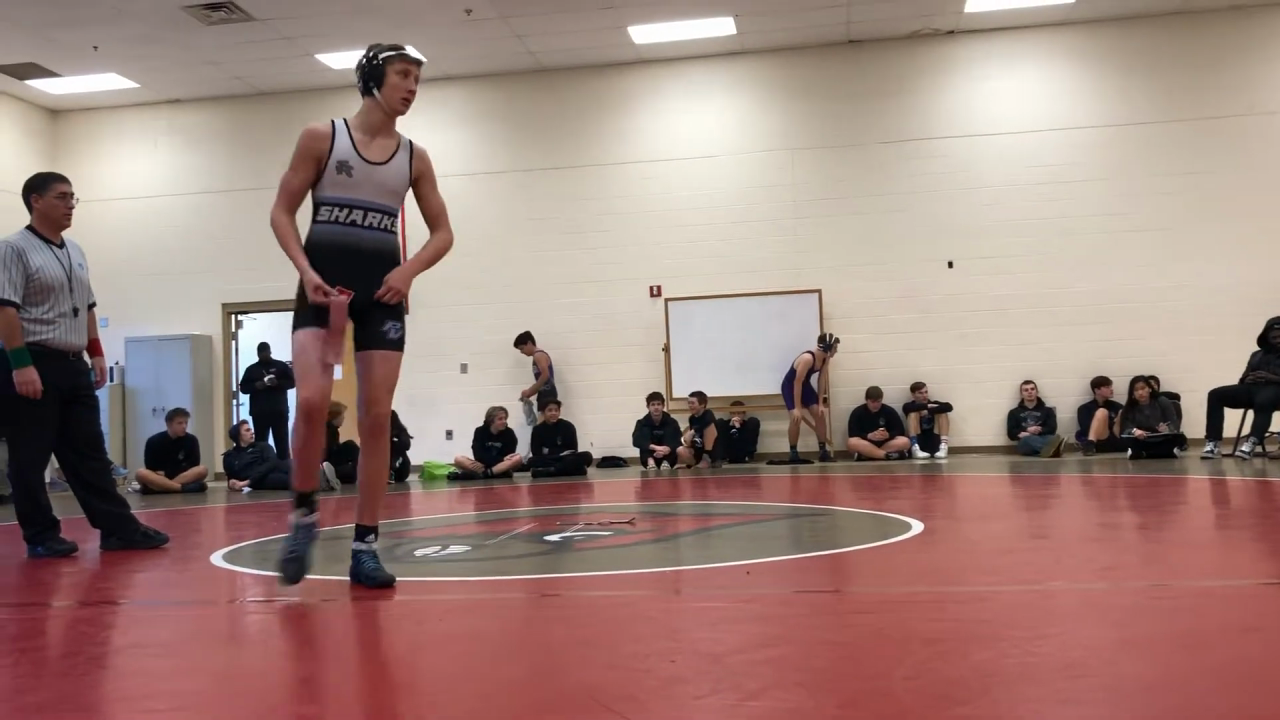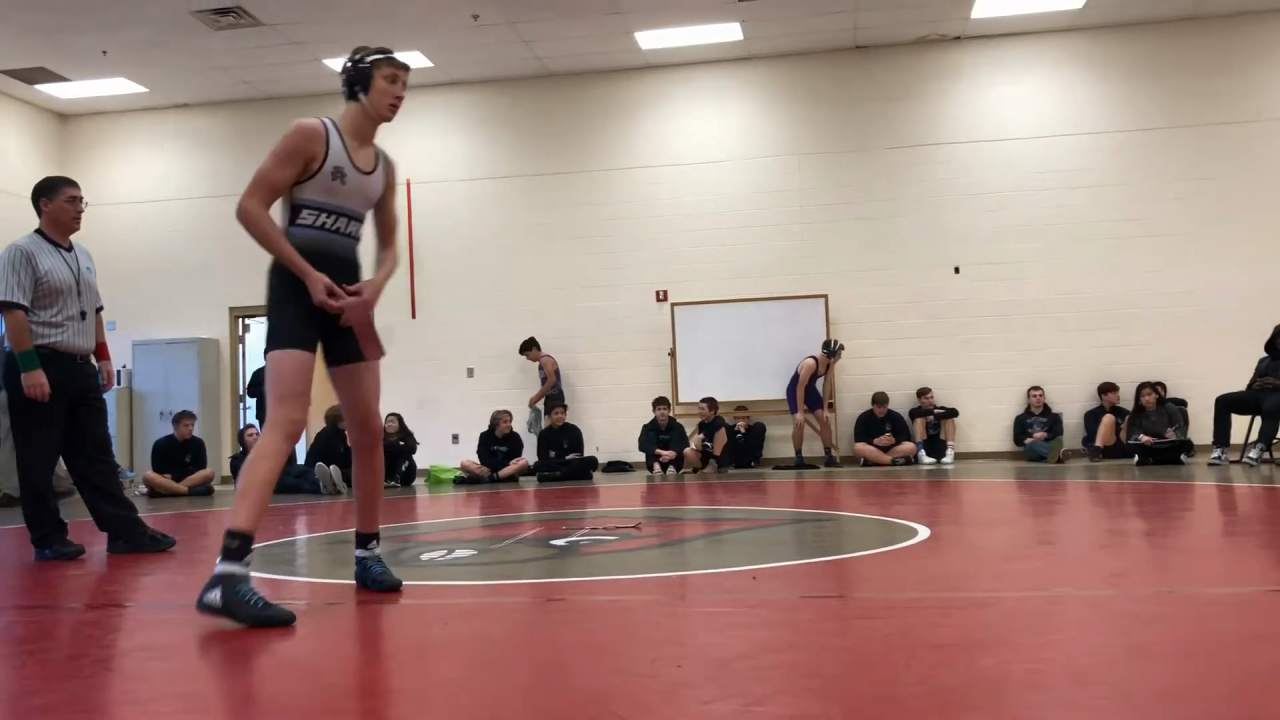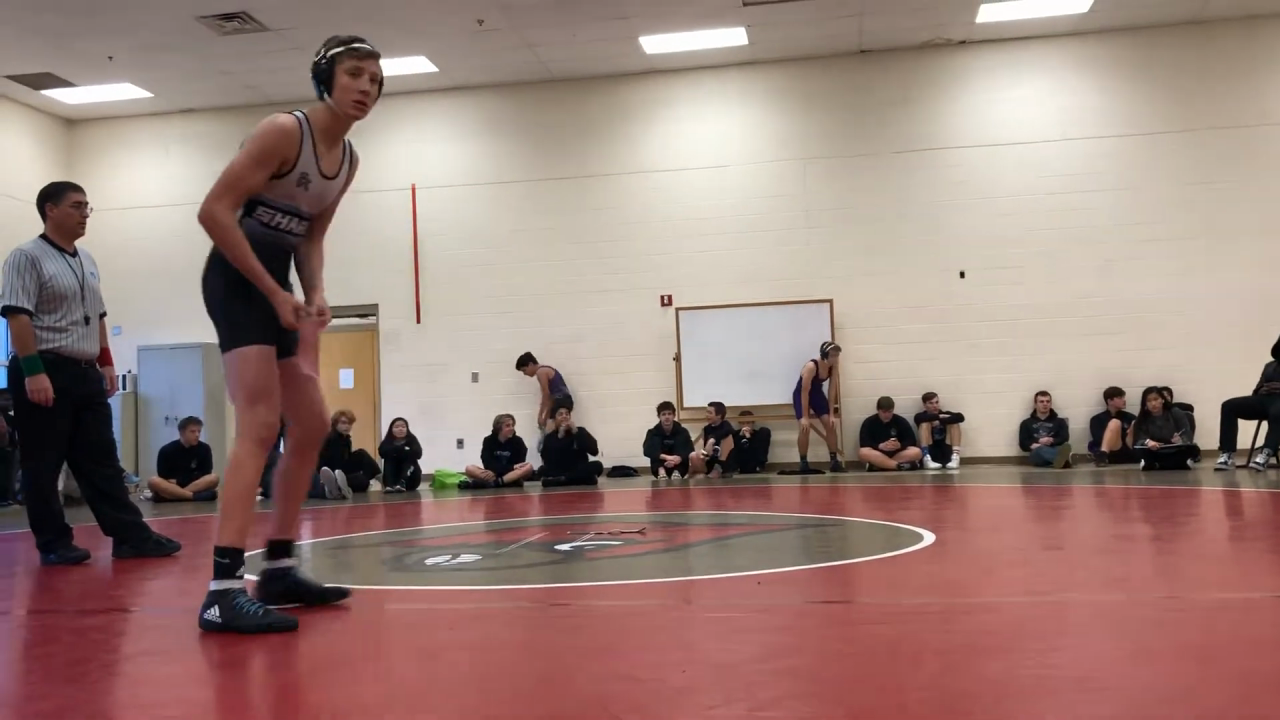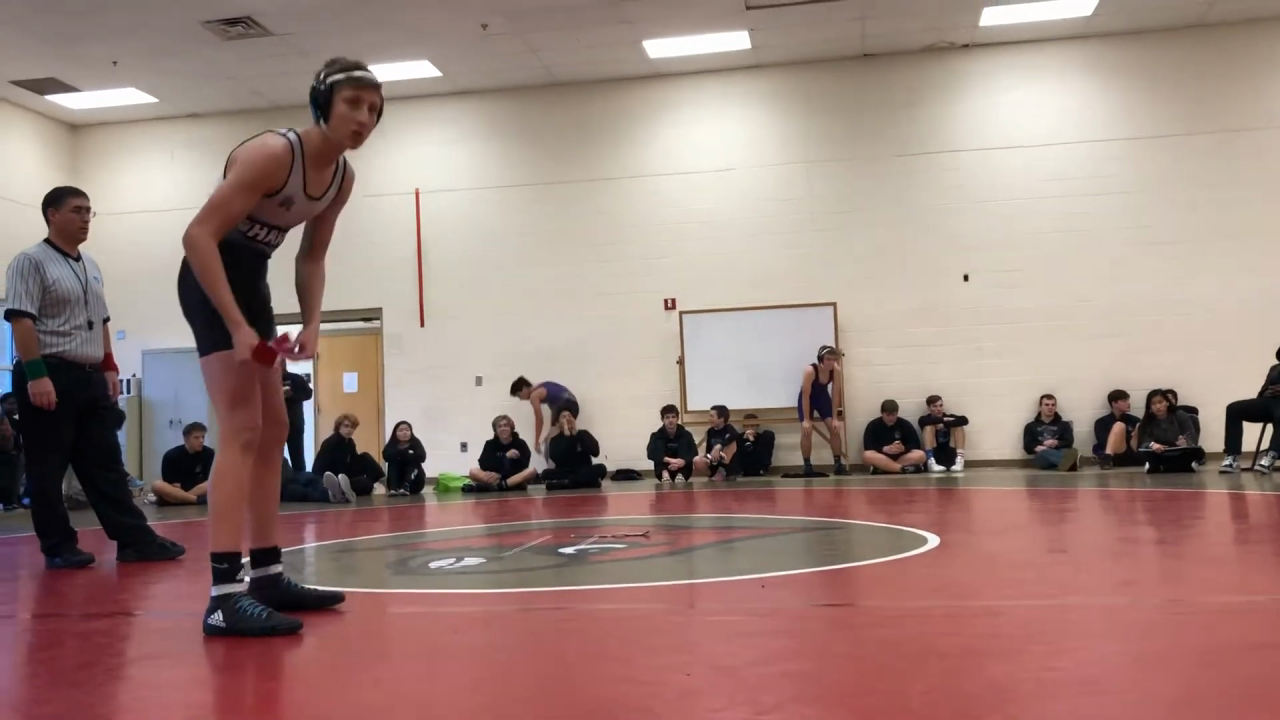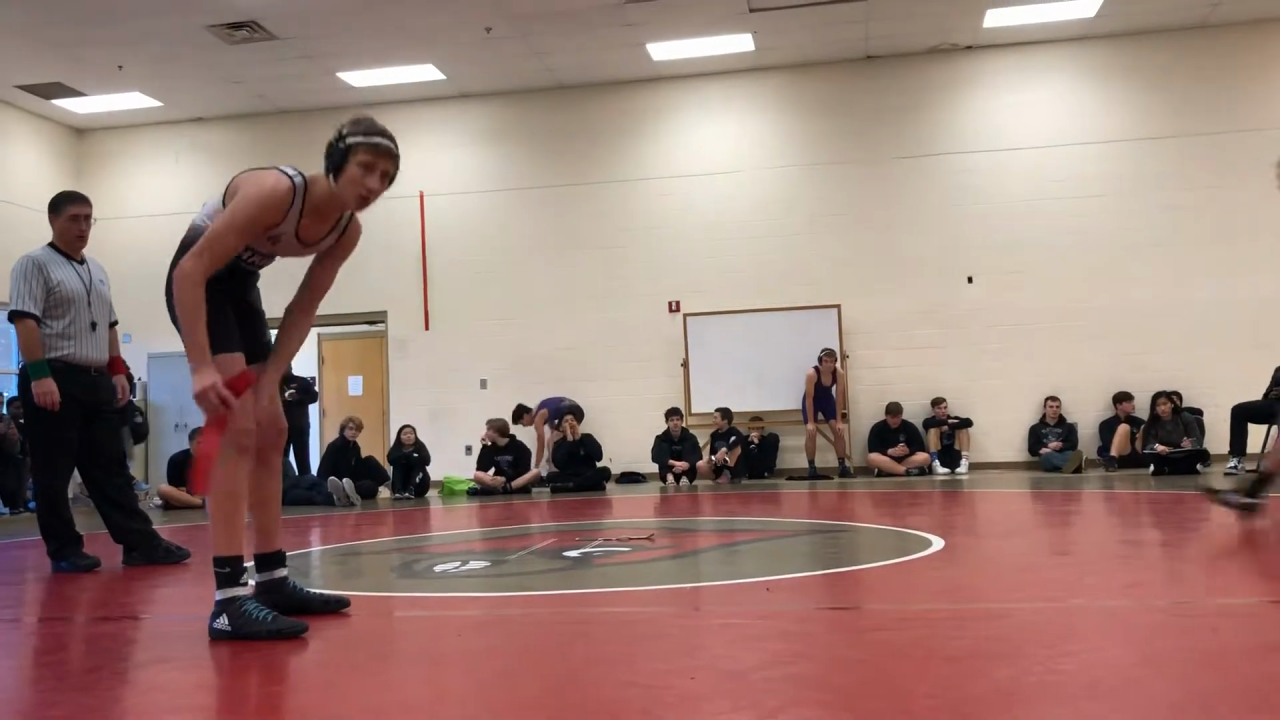
dt=0.3s
person 1, frame 1
left shoulder: (415, 157)
right shoulder: (320, 137)
left elbow: (442, 233)
right elbow: (282, 212)
left wrist: (408, 271)
right wrist: (305, 270)
left hip: (383, 285)
right hip: (325, 277)
left knee: (376, 417)
right knee: (311, 401)
left ankle: (365, 545)
right ankle: (304, 515)
person 1, frame 2
left shoulder: (385, 169)
right shoulder: (310, 134)
left elbow: (388, 245)
right elbow: (249, 208)
left wrist: (374, 286)
right wrist: (309, 276)
left hip: (342, 293)
right hip: (296, 286)
left knee: (369, 429)
right knee: (288, 422)
left ankle: (368, 553)
right ankle: (226, 576)
person 1, frame 3
left shoulder: (348, 160)
right shoulder: (282, 132)
right elbow: (213, 211)
left wrist: (315, 292)
right wrist: (274, 292)
left hip: (280, 285)
right hip: (237, 277)
left knee: (311, 424)
right knee: (261, 424)
left ankle: (278, 566)
right ankle: (222, 590)
person 1, frame 4
left shoulder: (343, 179)
right shoulder: (273, 153)
left elbow: (311, 257)
right elbow: (198, 236)
left wrist: (311, 325)
right wrist: (238, 329)
left hip: (252, 278)
right hip: (210, 276)
left knee: (272, 430)
right knee: (242, 429)
left ankle: (266, 575)
right ankle: (224, 596)
person 1, frame 5
left shoulder: (347, 230)
right shoulder: (274, 191)
left elbow: (303, 309)
right elbow: (189, 271)
left wrist: (267, 385)
right wrist: (203, 367)
left hip: (241, 287)
right hip: (199, 286)
left knee: (269, 432)
right knee: (239, 433)
left ankle: (272, 580)
right ankle: (228, 599)
person 2, frame 1
left shoulder: (75, 252)
left wrist: (95, 353)
left hip: (73, 365)
right hip: (33, 364)
left knee: (89, 452)
left ankle: (119, 528)
right ankle: (41, 536)
person 2, frame 2
left shoulder: (83, 256)
left wrist: (102, 357)
left hip: (80, 369)
right hip: (40, 367)
left knee: (96, 456)
right knee: (39, 460)
left ankle: (126, 531)
right ankle: (48, 539)
person 2, frame 3
left shoulder: (87, 261)
left wrist: (106, 362)
right wrist: (34, 372)
left hip: (85, 374)
right hip: (44, 371)
left knee: (101, 460)
right knee: (44, 464)
left ankle: (130, 535)
right ankle: (54, 543)
person 2, frame 4
left shoulder: (91, 267)
right shoulder: (31, 261)
left wrist: (108, 367)
right wrist: (36, 375)
left hip: (89, 378)
right hip: (49, 376)
left knee: (106, 464)
right knee: (48, 468)
left ankle: (135, 539)
right ankle: (59, 547)
person 2, frame 5
left shoulder: (97, 270)
right shoulder: (35, 264)
right elbow: (25, 322)
left wrist: (117, 371)
right wrist: (39, 375)
left hip: (97, 382)
right hip: (54, 379)
left knee: (111, 468)
right knee: (54, 472)
left ankle: (140, 543)
right ankle: (64, 551)
